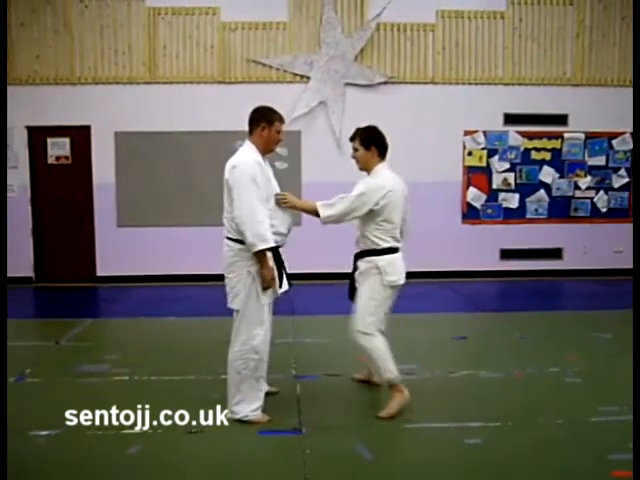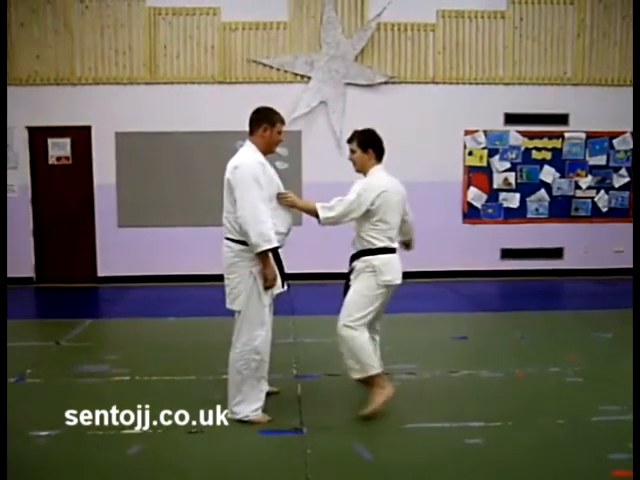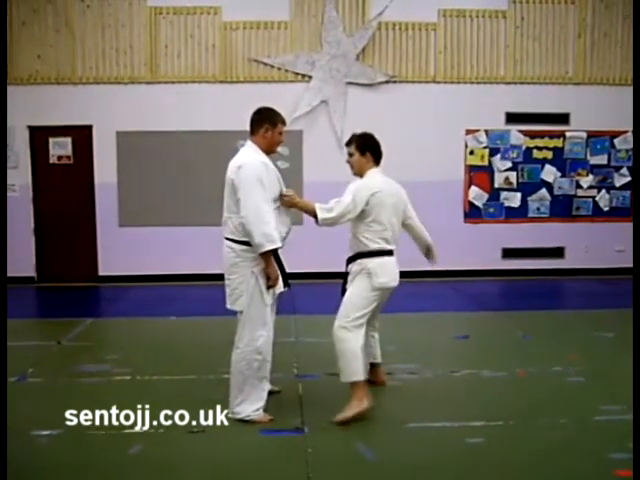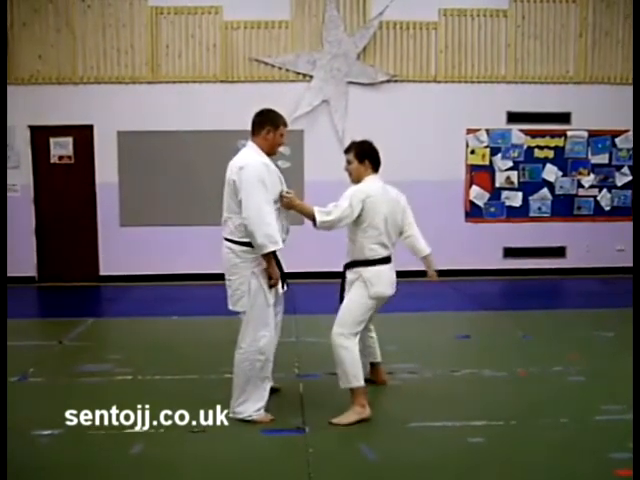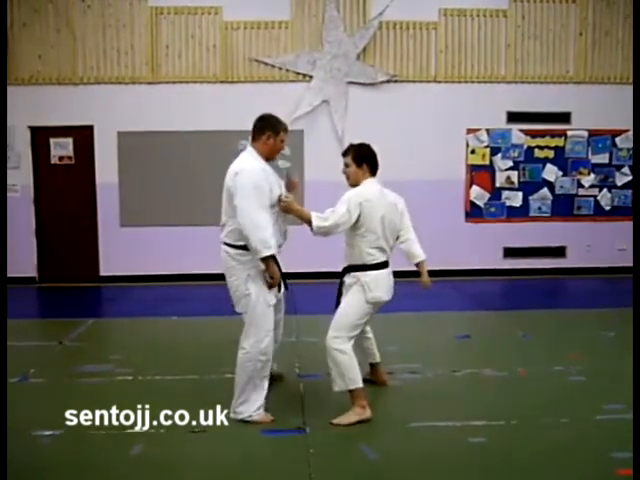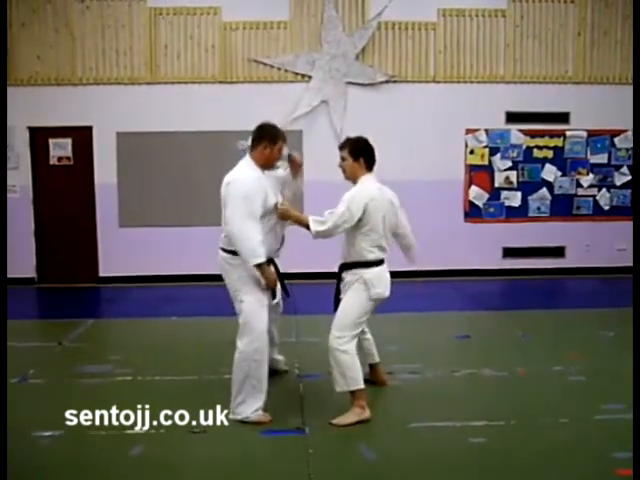
dt=0.4s
person 1, frame 1
left shoulder: (256, 162)
right shoulder: (246, 164)
right elbow: (249, 218)
left wrist: (267, 259)
right wrist: (264, 263)
left hip: (258, 253)
right hip: (249, 257)
left knee: (259, 326)
right knee: (251, 332)
left ankle: (254, 384)
right ankle: (243, 406)
person 1, frame 2
left shoulder: (254, 161)
right shoulder: (248, 164)
right elbow: (252, 218)
left wrist: (266, 259)
right wrist: (266, 262)
left hip: (255, 254)
right hip: (250, 256)
left knee: (260, 326)
right knee: (252, 332)
left ankle: (255, 383)
right ankle: (244, 406)
person 1, frame 3
left shoulder: (252, 160)
right shoulder: (252, 164)
right elbow: (256, 218)
left wrist: (274, 234)
right wrist: (269, 262)
left hip: (253, 254)
right hip: (250, 256)
left knee: (262, 325)
right knee: (255, 332)
left ankle: (257, 383)
right ankle: (245, 406)
person 1, frame 4
left shoulder: (250, 160)
right shoulder: (254, 165)
right elbow: (257, 218)
left wrist: (282, 209)
right wrist: (271, 262)
left hip: (250, 253)
right hip: (250, 256)
left knee: (268, 322)
right knee: (257, 333)
left ankle: (260, 382)
right ankle: (246, 406)
person 1, frame 5
left shoulder: (253, 165)
right shoulder: (250, 170)
right elbow: (252, 221)
left wrist: (282, 192)
right wrist: (270, 263)
left hip: (254, 256)
right hip: (247, 259)
left knee: (273, 313)
right knee: (259, 333)
left ankle: (264, 369)
right ankle: (246, 407)
person 1, frame 6
left shoulder: (258, 174)
right shoulder: (243, 180)
left elbow: (274, 193)
right elbow: (242, 230)
left wrist: (293, 172)
right wrist: (263, 268)
left hip: (259, 260)
right hip: (244, 264)
left knee: (271, 311)
right knee: (254, 332)
left ankle: (270, 360)
right ankle: (245, 408)
person 2, frame 1
left shoulder: (375, 185)
right shoulder: (395, 182)
left elbow: (338, 209)
right elbow: (402, 222)
left wrist: (297, 204)
left hip: (379, 265)
right hip: (385, 260)
left knee: (364, 329)
right knee: (370, 324)
left ankle: (398, 390)
right ankle: (375, 372)
person 2, frame 2
left shoulder: (369, 186)
right shoulder: (394, 185)
left elbow: (335, 212)
right elbow: (406, 220)
left wrist: (297, 203)
right wrist: (407, 240)
left hip: (375, 265)
right hip: (386, 262)
left knee: (348, 324)
right knee: (368, 323)
left ankle: (381, 385)
right ankle: (371, 373)
person 2, frame 3
left shoulder: (363, 187)
right shoulder: (395, 188)
left elbow: (332, 214)
right elbow: (412, 222)
left wrist: (298, 203)
right wrist: (427, 246)
left hip: (370, 267)
right hip: (384, 264)
left knee: (346, 327)
right knee: (366, 322)
left ankle: (359, 397)
right ankle: (376, 372)
person 2, frame 4
left shoulder: (359, 193)
right shoulder: (396, 195)
left elbow: (329, 219)
right elbow: (411, 232)
left wrist: (296, 205)
right wrist: (429, 263)
left hip: (368, 276)
right hip: (382, 272)
left knee: (342, 335)
right knee: (361, 323)
left ankle: (360, 404)
right ankle: (377, 372)
person 2, frame 5
left shoulder: (357, 197)
right shoulder: (394, 199)
left elbow: (327, 224)
right elbow: (407, 236)
left wrist: (294, 209)
right wrist: (422, 270)
left hip: (365, 280)
right hip: (379, 276)
left knee: (337, 339)
right knee: (358, 325)
left ankle: (360, 406)
right ankle: (377, 373)
person 2, frame 6
left shoulder: (359, 195)
right shoulder: (387, 194)
left elbow: (328, 226)
right elbow: (403, 231)
left wrist: (292, 215)
right wrist: (412, 255)
left hip: (364, 277)
right hip: (373, 273)
left knee: (340, 339)
right knee: (355, 325)
left ankle: (360, 406)
right ankle: (377, 373)
